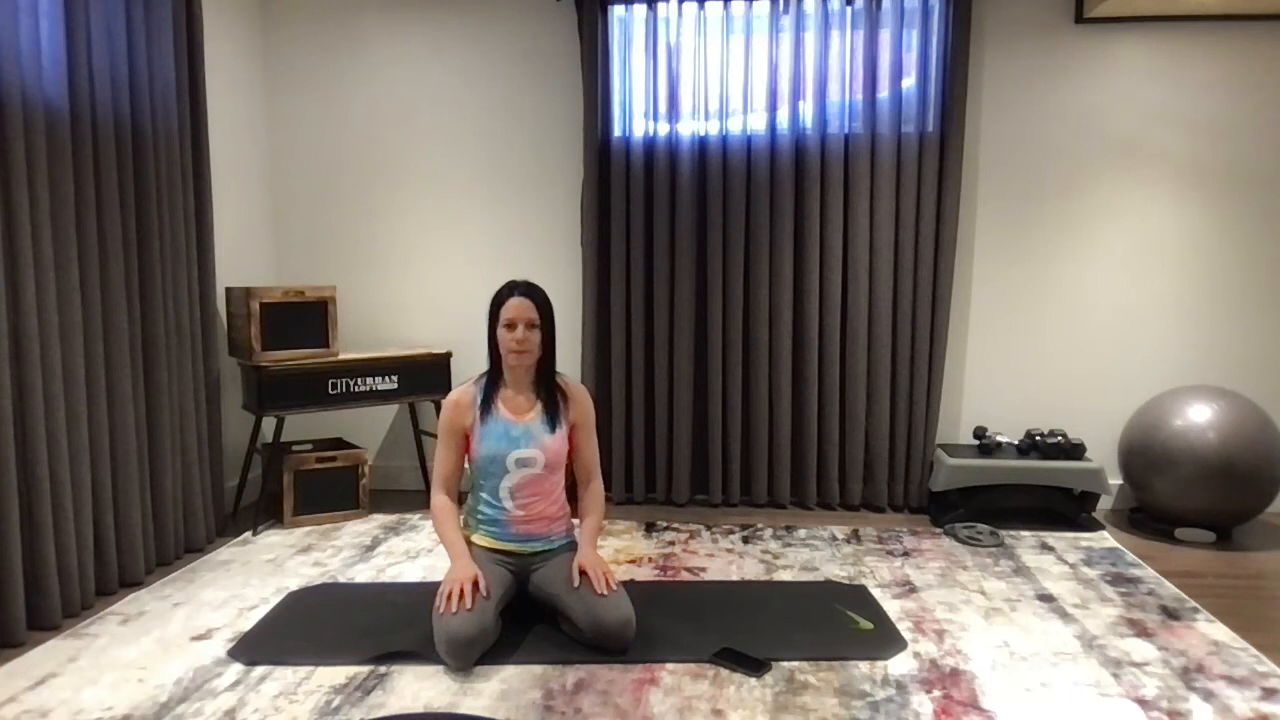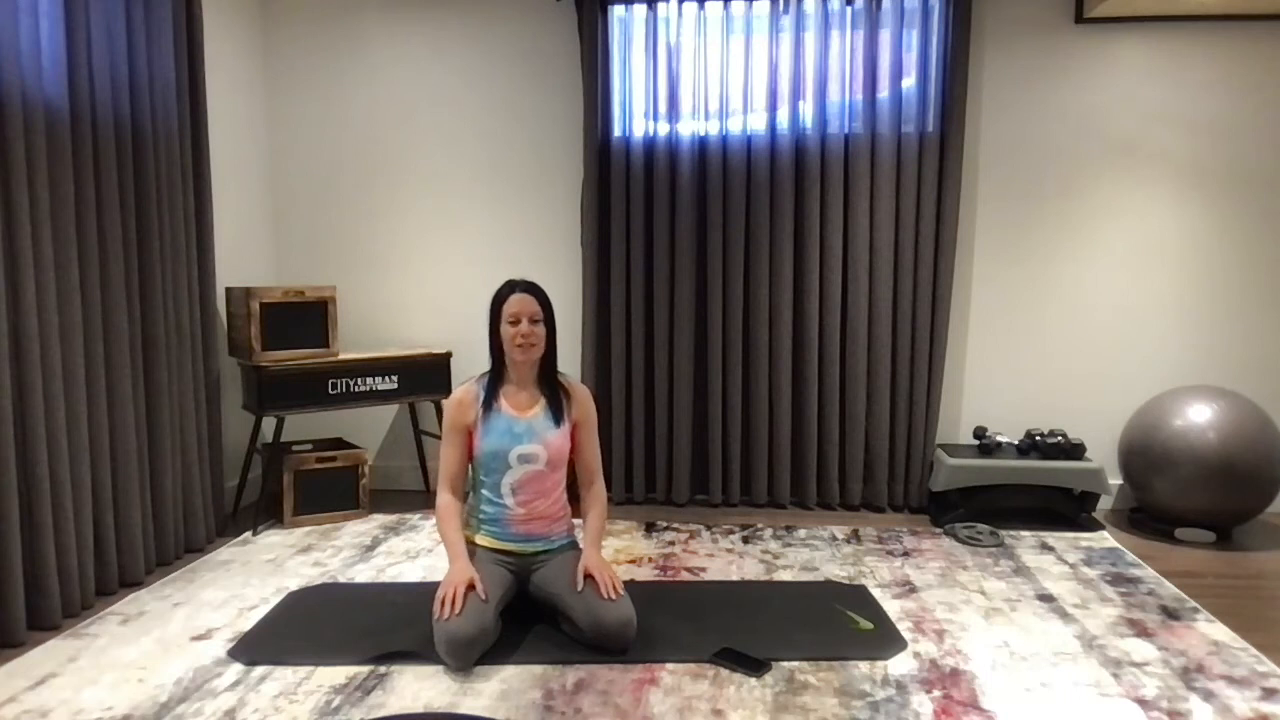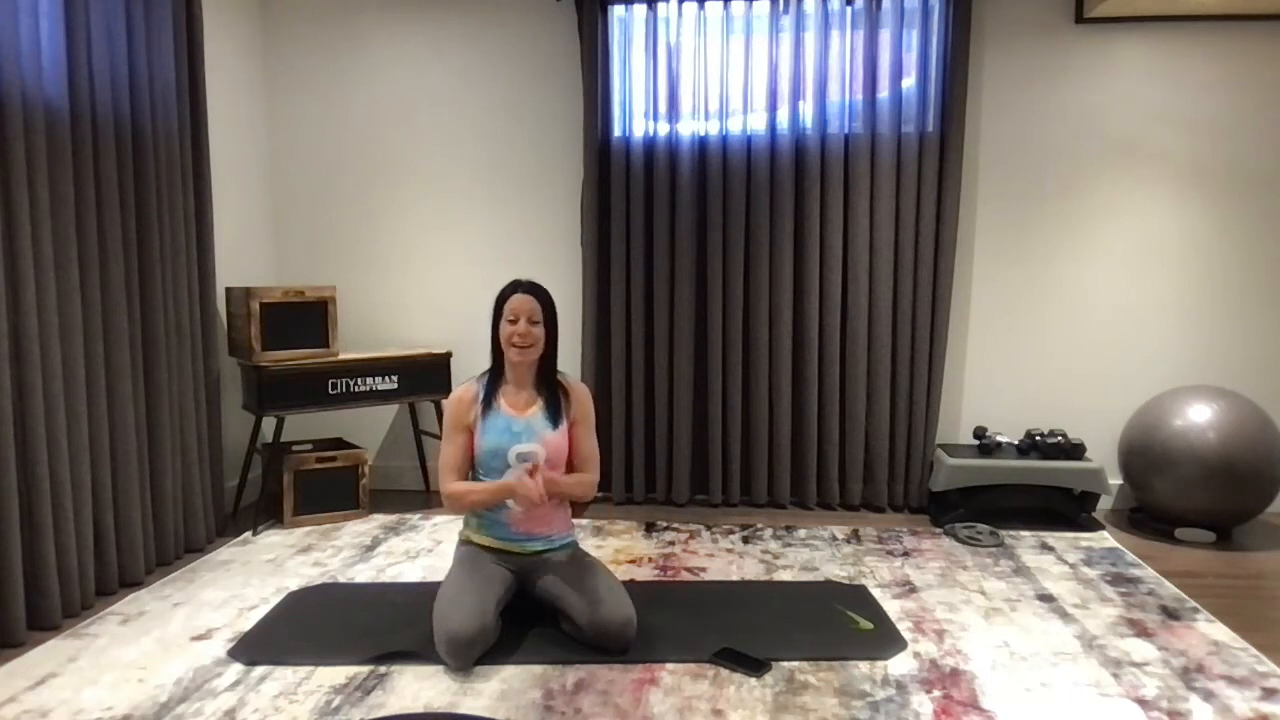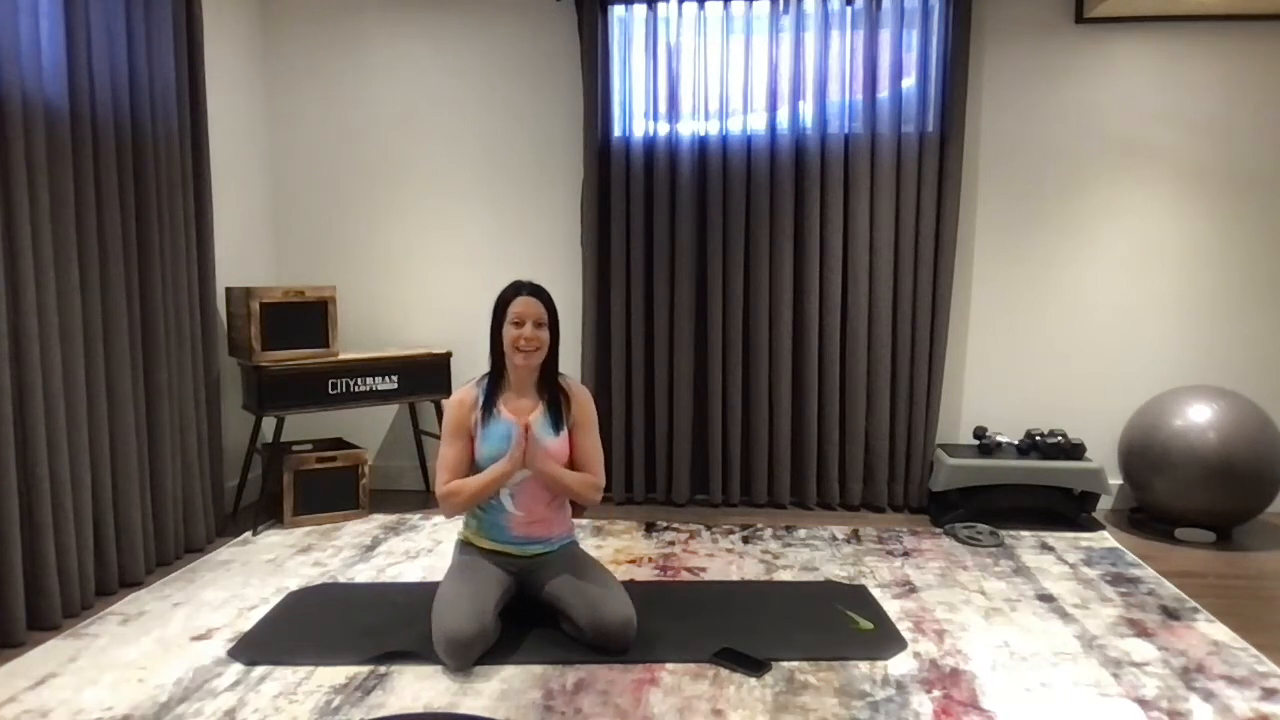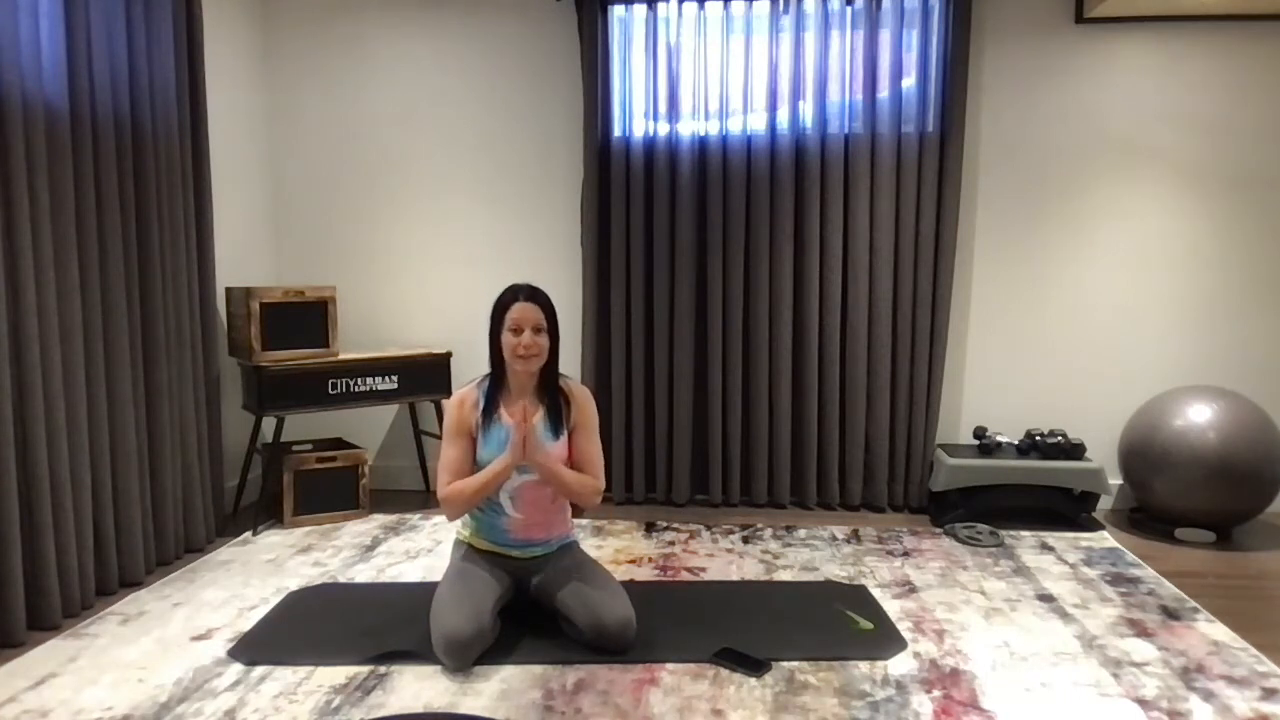
dt=1s
person 1, frame 1
left shoulder: (572, 398)
right shoulder: (463, 403)
left elbow: (590, 482)
right elbow: (443, 493)
left wrist: (588, 545)
right wrist: (460, 559)
left hip: (555, 547)
right hip: (487, 547)
left knee: (617, 627)
right knee: (458, 642)
left ankle: (537, 597)
right ankle: (497, 602)
person 1, frame 2
left shoulder: (574, 398)
right shoulder: (466, 401)
left elbow: (592, 483)
right elbow: (449, 492)
left wrist: (592, 549)
right wrist: (459, 561)
left hip: (555, 548)
right hip: (487, 548)
left knee: (618, 628)
right knee: (458, 643)
left ankle: (536, 597)
right ankle: (503, 600)
person 1, frame 3
left shoulder: (572, 396)
right shoulder: (467, 400)
left elbow: (588, 485)
right elbow: (451, 494)
left wrist: (544, 479)
right wrist: (512, 485)
left hip: (555, 548)
right hip: (486, 547)
left knee: (618, 627)
right knee: (459, 642)
left ankle: (534, 595)
right ankle: (505, 599)
person 1, frame 4
left shoulder: (573, 398)
right shoulder: (466, 402)
left elbow: (594, 489)
right elbow: (447, 499)
left wrist: (540, 462)
right wrist: (508, 464)
left hip: (555, 549)
right hip: (484, 550)
left knee: (618, 628)
right knee: (458, 642)
left ankle: (533, 596)
right ankle: (502, 600)
person 1, frame 5
left shoulder: (575, 399)
right shoulder: (466, 404)
left elbow: (593, 491)
right elbow: (449, 501)
left wrist: (538, 456)
right wrist: (508, 458)
left hip: (554, 550)
right hip: (484, 551)
left knee: (618, 629)
right knee: (455, 645)
left ankle: (534, 595)
right ankle: (501, 599)
